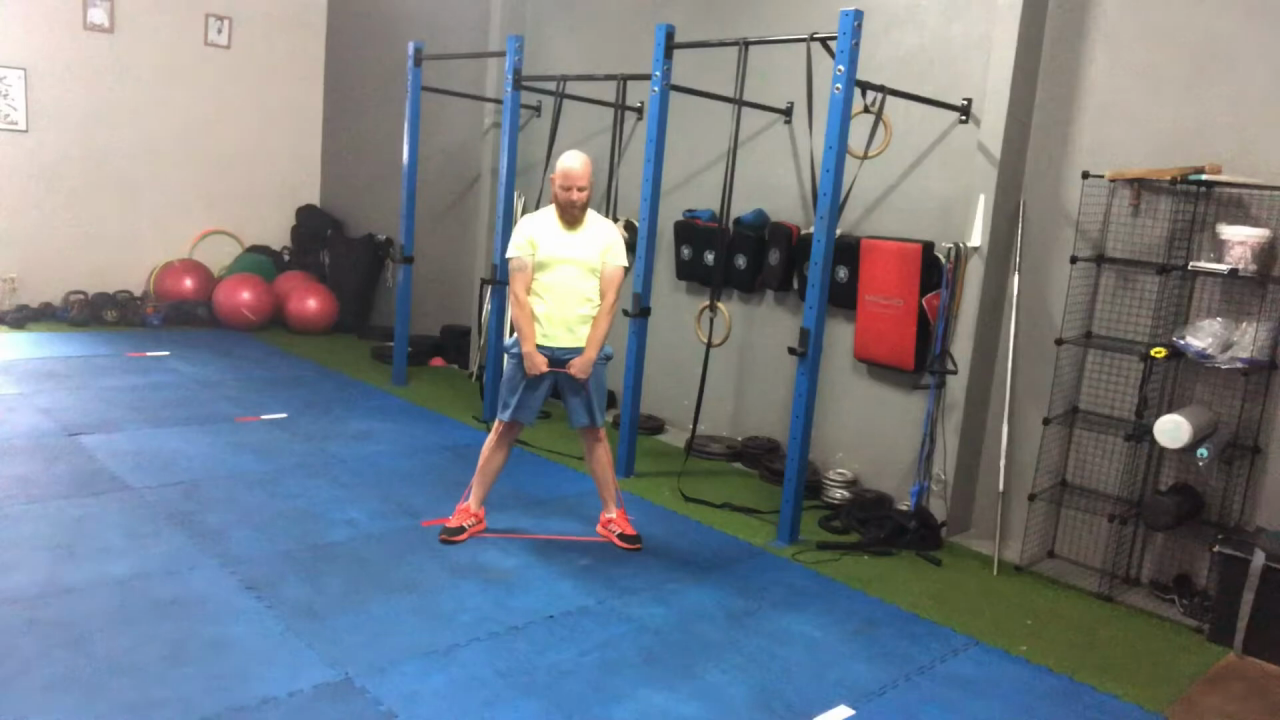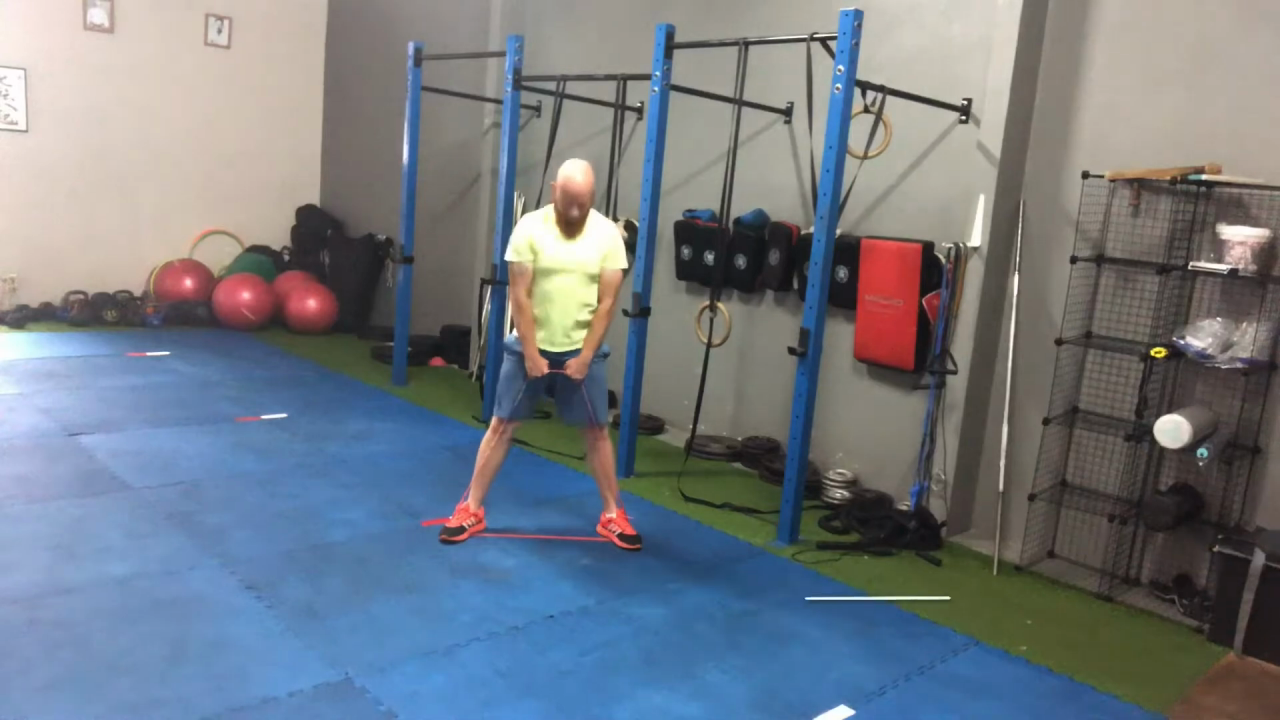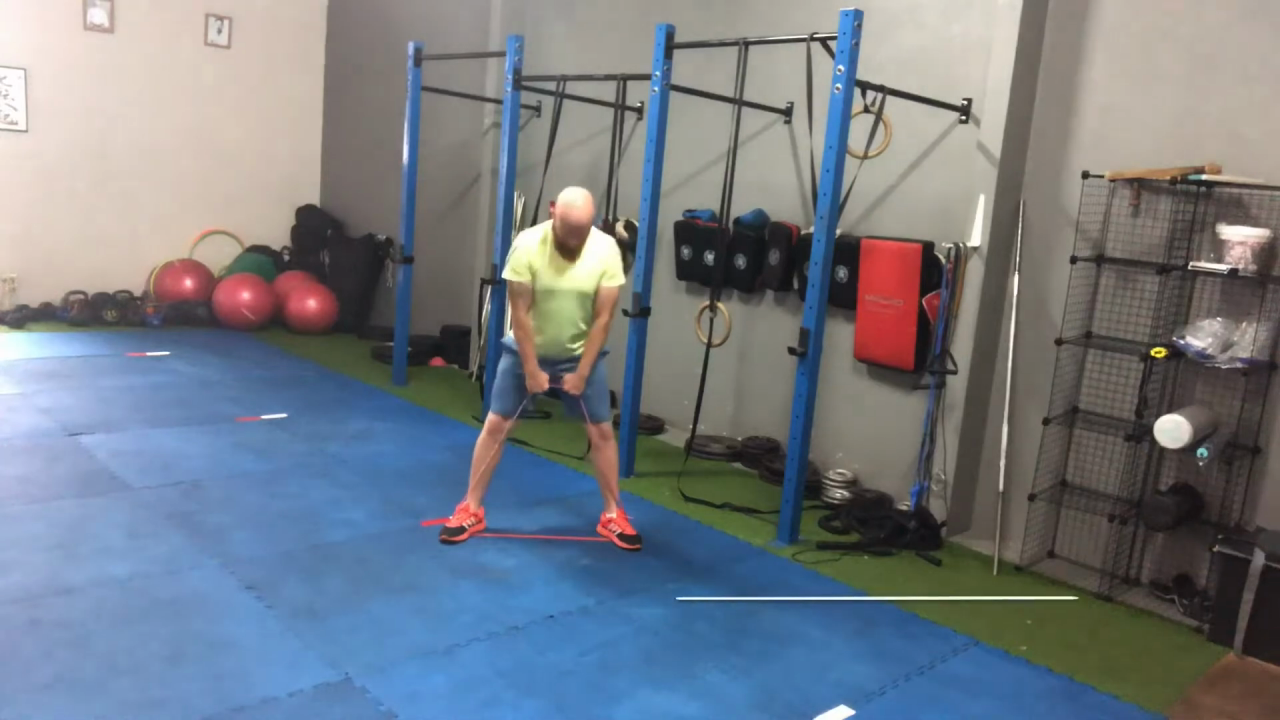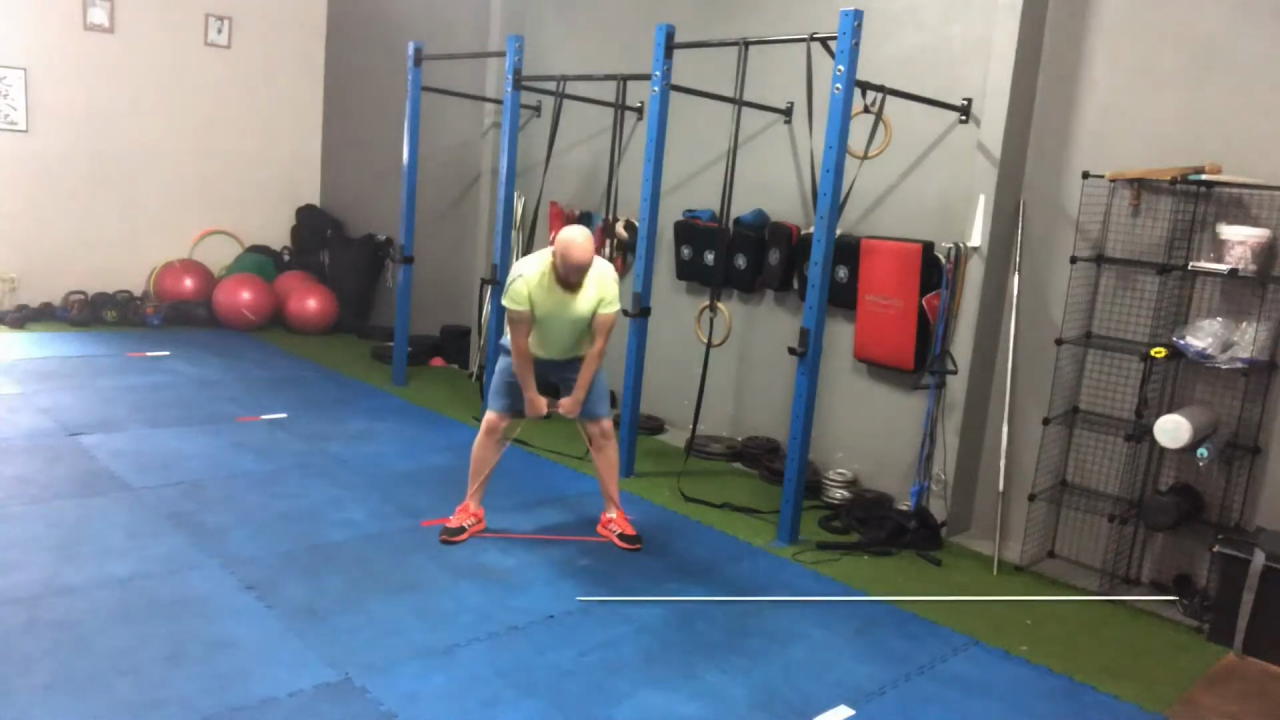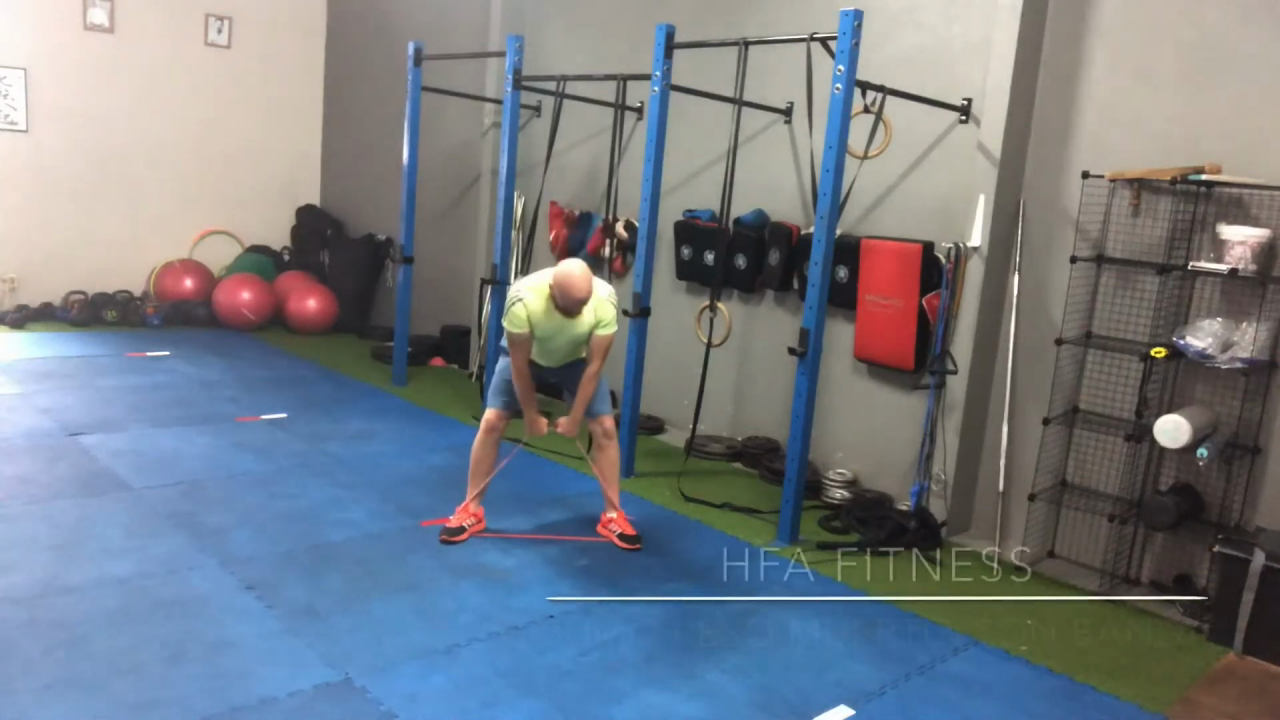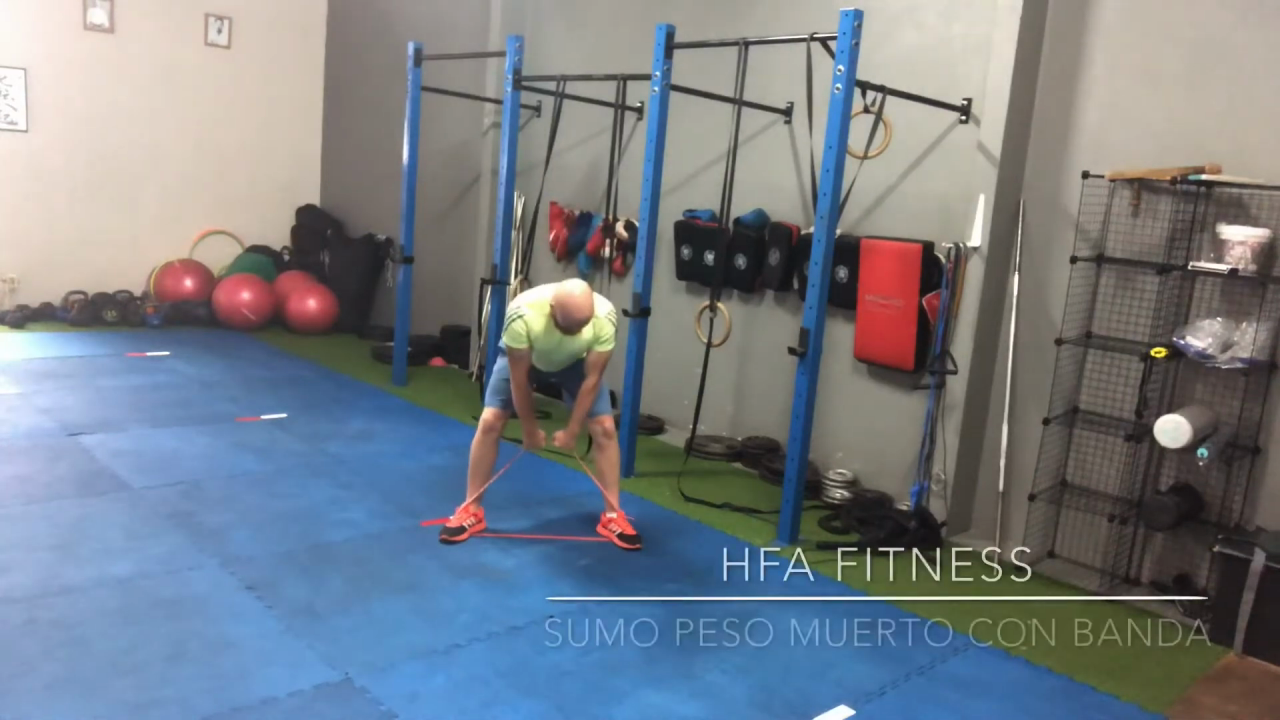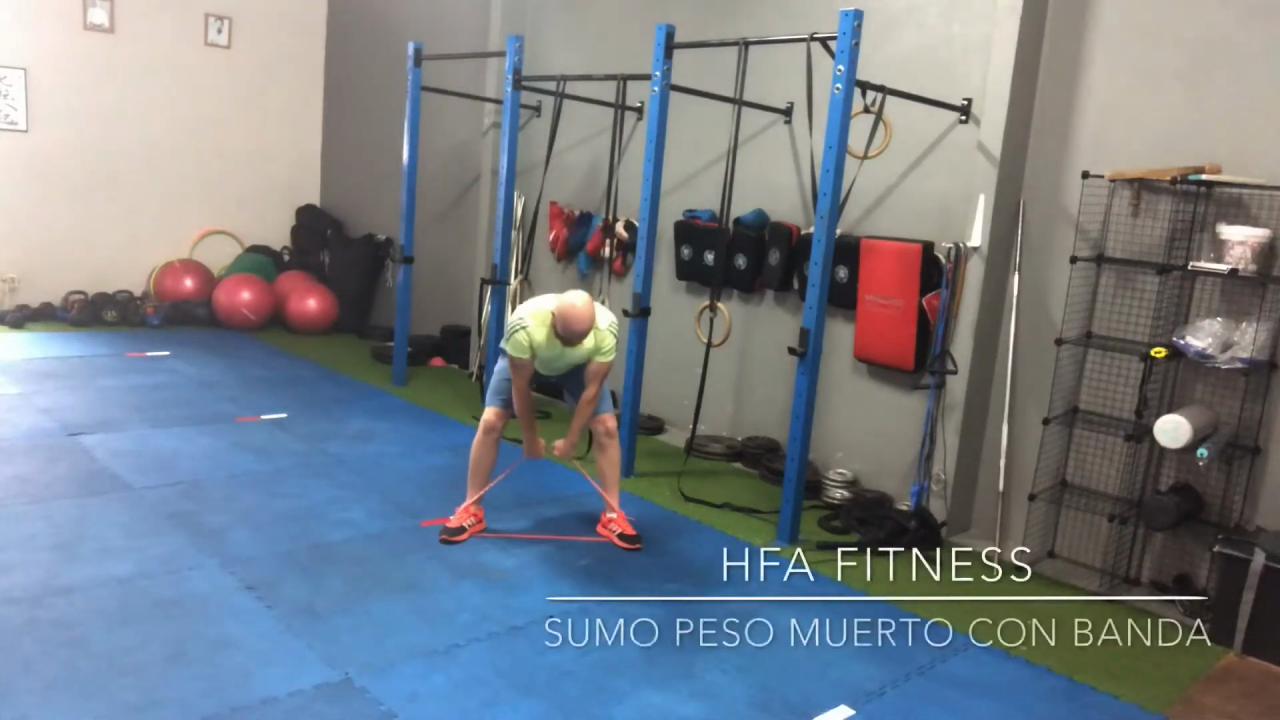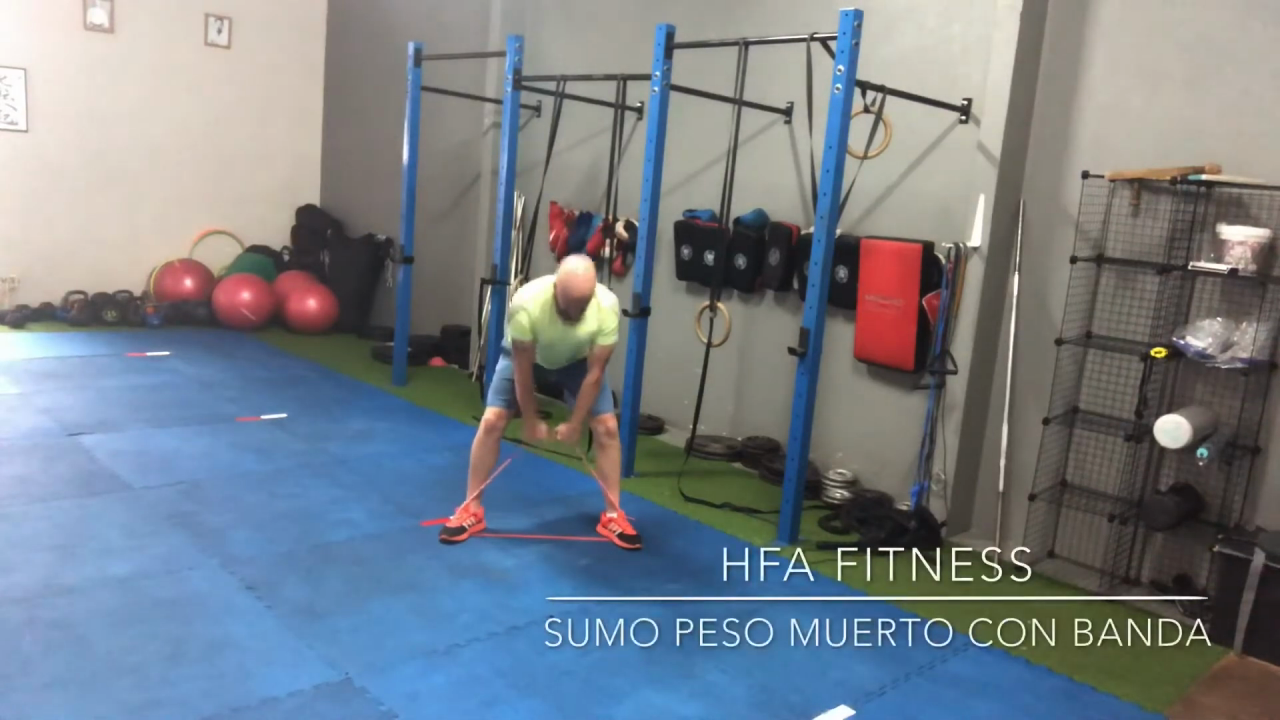
dt=0.4s
person 1, frame 1
left shoulder: (607, 232)
right shoulder: (531, 225)
left elbow: (609, 300)
right elbow: (518, 294)
left wrist: (589, 354)
right wrist: (529, 350)
left hip: (584, 352)
right hip: (534, 348)
left knee: (594, 432)
right knee: (506, 427)
left ankle: (612, 516)
right ankle: (472, 510)
person 1, frame 2
left shoulder: (608, 234)
right shoulder: (530, 227)
left elbow: (606, 303)
right elbow: (519, 296)
left wrist: (584, 357)
right wrist: (531, 353)
left hip: (582, 351)
right hip: (530, 347)
left knee: (597, 430)
right knee: (502, 425)
left ankle: (612, 515)
right ankle: (471, 510)
person 1, frame 3
left shoulder: (607, 250)
right shoulder: (527, 246)
left elbow: (603, 318)
right elbow: (520, 314)
left wrist: (582, 372)
right wrist: (531, 369)
left hip: (580, 354)
right hip: (526, 349)
left knee: (601, 430)
right knee: (496, 424)
left ankle: (612, 515)
right ankle: (471, 509)
person 1, frame 4
left shoulder: (606, 277)
right shoulder: (525, 274)
left elbow: (598, 343)
right elbow: (519, 340)
left wrist: (578, 396)
right wrist: (530, 394)
left hip: (578, 358)
right hip: (526, 355)
left knee: (603, 430)
right knee: (492, 424)
left ankle: (613, 515)
right ankle: (470, 510)
person 1, frame 5
left shoulder: (605, 299)
right shoulder: (522, 297)
left elbow: (595, 364)
right elbow: (519, 362)
left wrist: (575, 417)
right wrist: (531, 415)
left hip: (577, 359)
right hip: (525, 356)
left knee: (605, 427)
right knee: (491, 422)
left ankle: (612, 516)
right ankle: (471, 510)
person 1, frame 6
left shoulder: (605, 316)
right shoulder: (522, 313)
left elbow: (592, 378)
right elbow: (519, 377)
left wrist: (572, 430)
right wrist: (530, 429)
left hip: (576, 362)
right hip: (522, 358)
left knee: (605, 427)
right knee: (489, 422)
left ankle: (612, 516)
right ankle: (471, 510)
person 1, frame 7
left shoulder: (606, 327)
right shoulder: (524, 323)
left elbow: (592, 389)
right elbow: (521, 386)
left wrist: (571, 440)
right wrist: (531, 438)
left hip: (578, 365)
right hip: (522, 360)
left knee: (607, 426)
right knee: (490, 422)
left ankle: (613, 516)
right ankle: (471, 510)
person 1, frame 8
left shoulder: (607, 307)
right shoulder: (526, 303)
left elbow: (595, 373)
right elbow: (523, 370)
left wrist: (574, 424)
right wrist: (531, 421)
left hip: (578, 360)
right hip: (523, 352)
left knee: (607, 428)
right knee: (492, 422)
left ankle: (613, 516)
right ankle: (471, 510)
